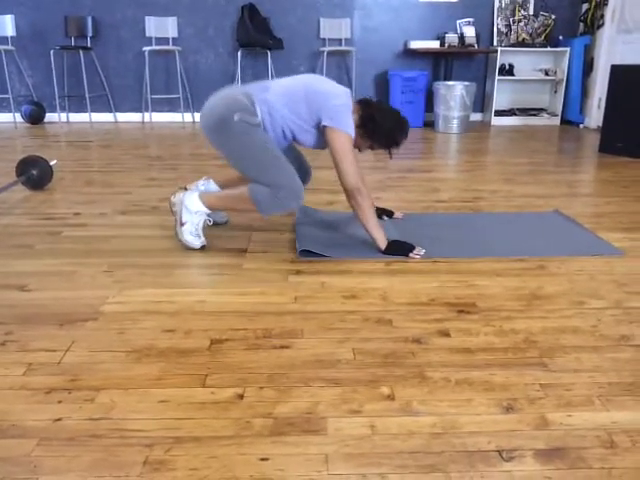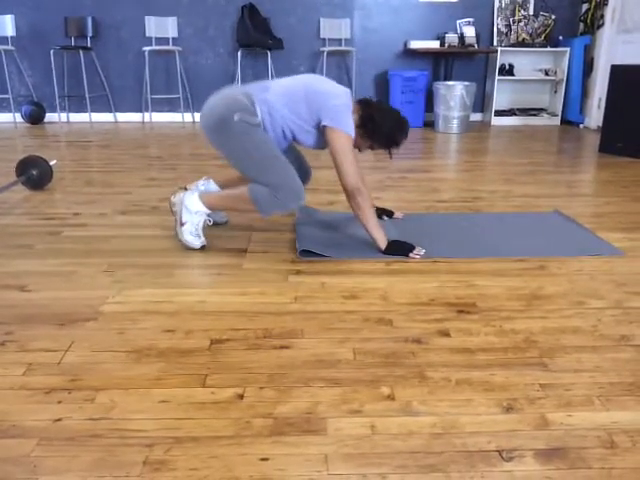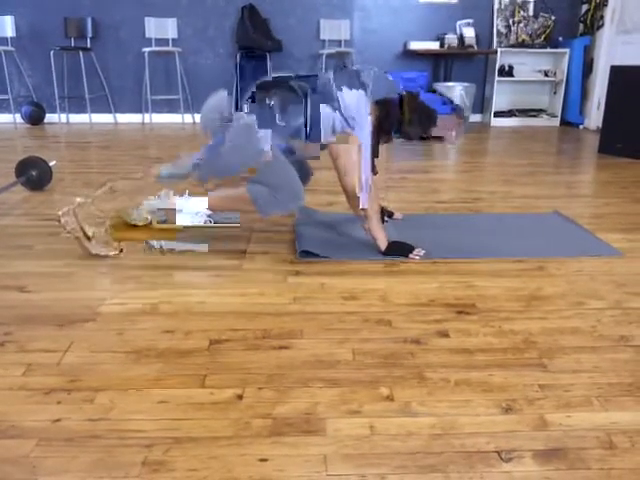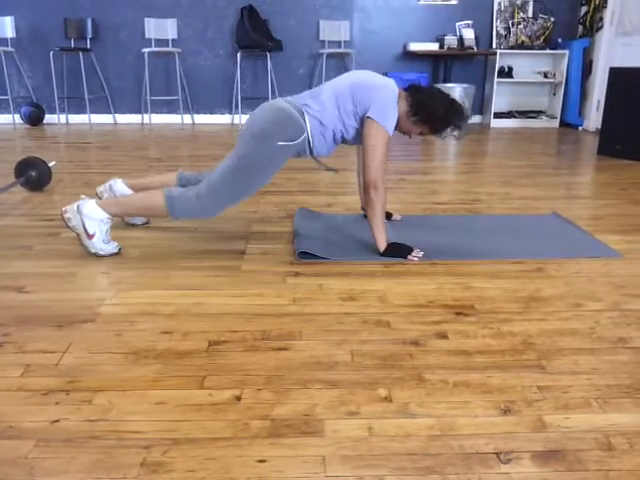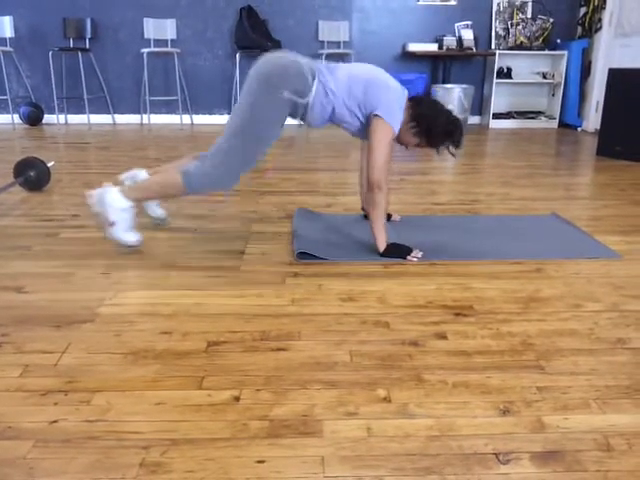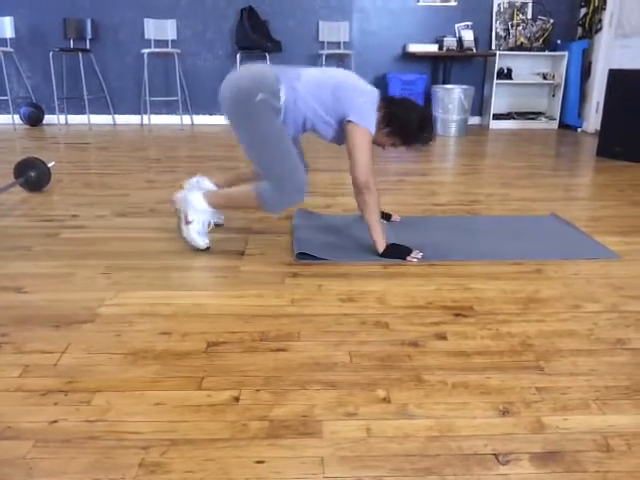
dt=0.2s
person 1, frame 1
left shoulder: (343, 103)
right shoulder: (341, 114)
left elbow: (349, 173)
right elbow: (353, 186)
left wrist: (370, 208)
right wrist: (384, 243)
left hip: (237, 112)
right hip: (229, 115)
left knee: (299, 176)
right knee: (288, 195)
left ankle: (211, 188)
right ankle: (196, 203)
person 1, frame 2
left shoulder: (345, 104)
right shoulder: (339, 114)
left elbow: (352, 179)
right elbow: (353, 187)
left wrist: (371, 208)
right wrist: (385, 244)
left hip: (235, 111)
right hip: (230, 116)
left knee: (299, 175)
right knee: (288, 196)
left ankle: (208, 189)
right ankle: (197, 204)
person 1, frame 3
left shoulder: (353, 104)
right shoulder: (351, 120)
left elbow: (358, 177)
right elbow: (353, 186)
left wrist: (373, 208)
right wrist: (384, 243)
left hip: (234, 110)
right hip: (232, 119)
right knee: (287, 195)
person 1, frame 4
left shoulder: (386, 94)
right shoulder: (385, 107)
left elbow: (368, 175)
right elbow: (372, 183)
left wrist: (374, 211)
right wrist: (384, 245)
left hip: (281, 120)
right hip: (283, 130)
left knee: (212, 182)
right knee: (204, 201)
left ankle: (122, 189)
right ankle: (95, 212)
person 1, frame 5
left shoulder: (386, 97)
right shoulder: (391, 109)
left elbow: (368, 169)
right elbow: (377, 181)
left wrist: (369, 209)
right wrist: (384, 245)
left hip: (282, 75)
right hip: (284, 83)
left knee: (225, 156)
right knee: (222, 170)
left ankle: (143, 179)
right ankle: (118, 197)
person 1, frame 6
left shoulder: (373, 106)
right shoulder: (364, 113)
left elbow: (362, 168)
right elbow: (364, 184)
left wrist: (373, 212)
right wrist: (382, 246)
left hip: (262, 88)
right hip: (251, 94)
left knee: (288, 173)
right knee: (290, 191)
left ankle: (206, 188)
right ankle: (200, 202)
